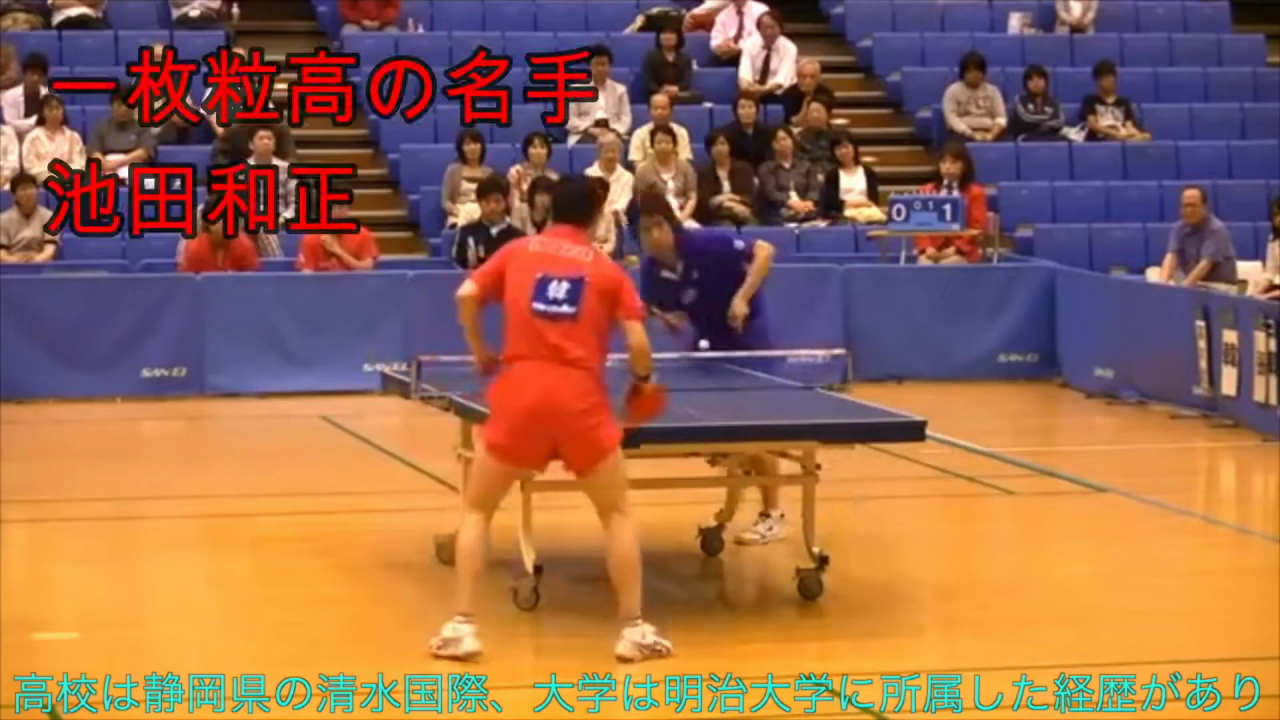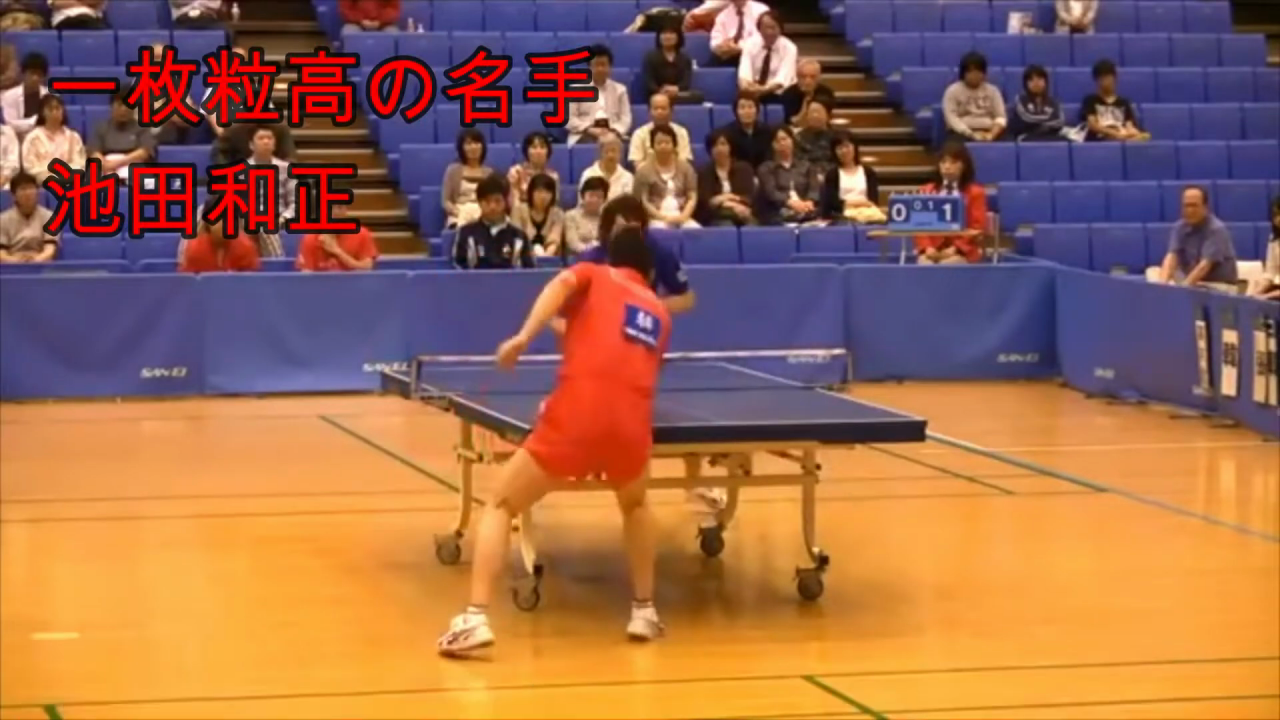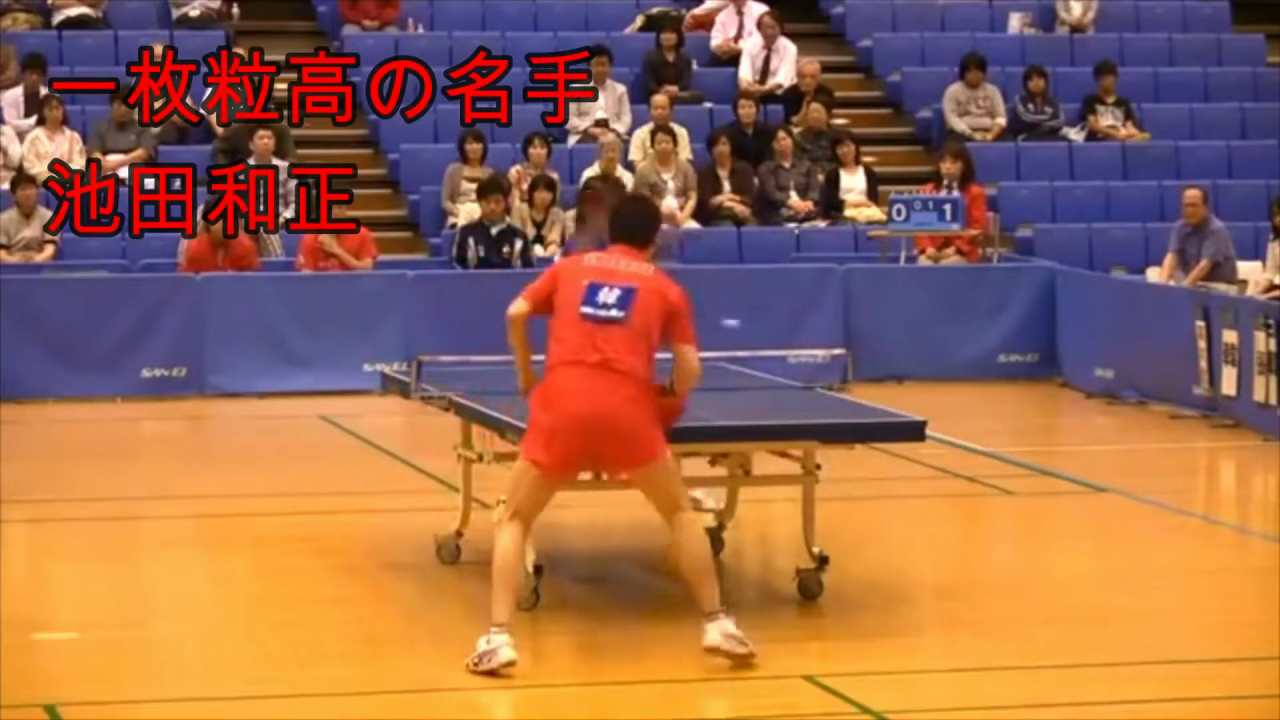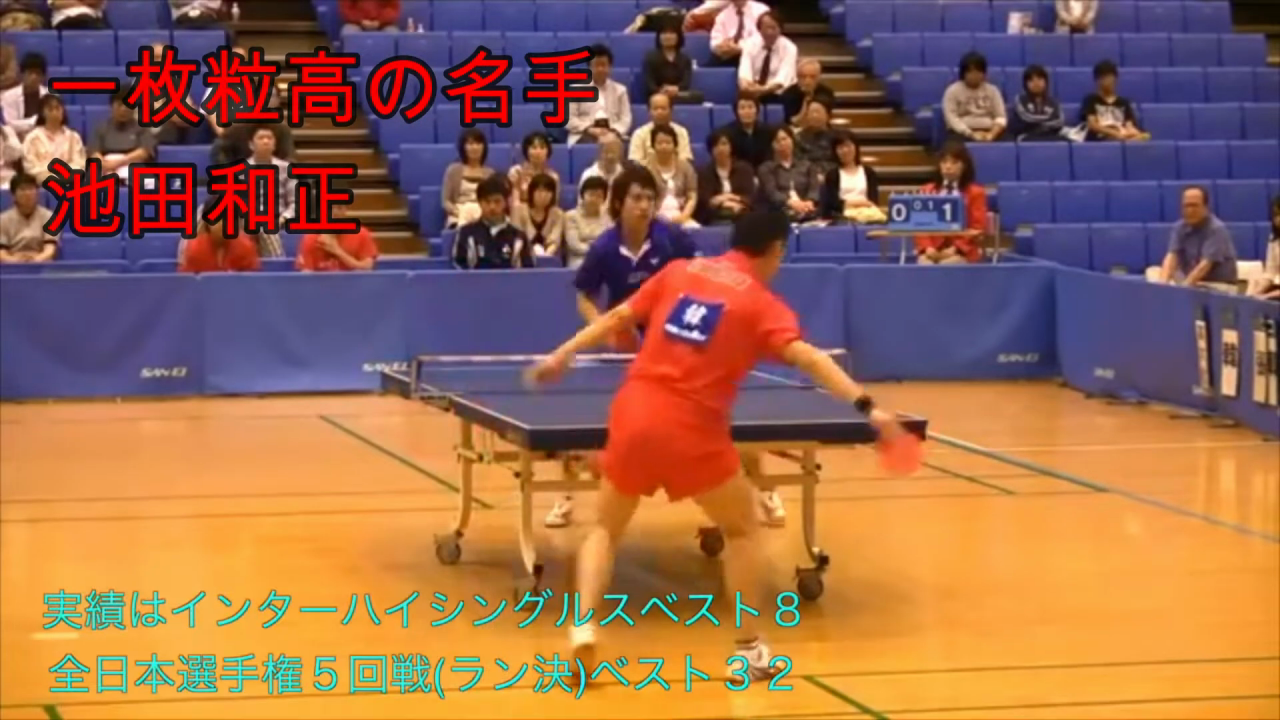
dt=0.5s
person 1, frame 1
left shoulder: (516, 252)
right shoulder: (609, 270)
left elbow: (466, 297)
right elbow: (638, 344)
left wrist: (479, 352)
right wrist: (643, 379)
left hip: (519, 396)
right hip: (581, 402)
left knee: (477, 509)
right knee: (616, 515)
left ankle: (462, 626)
right ankle: (633, 630)
person 1, frame 2
left shoulder: (591, 275)
right shoulder: (659, 311)
left elbow: (563, 283)
left wrist: (521, 339)
left hip: (576, 412)
right hip: (633, 421)
left knee: (500, 506)
right knee: (636, 506)
left ankle: (474, 618)
right ankle: (643, 611)
person 1, frame 3
left shoulder: (569, 266)
right shoulder: (666, 288)
left elbow: (516, 315)
right elbow: (689, 370)
left wrist: (527, 377)
right wrist: (672, 397)
left hip: (562, 403)
right hip: (627, 410)
left knee: (514, 520)
right knee: (680, 513)
left ankle: (497, 638)
right ankle: (718, 623)
person 1, frame 4
left shoulder: (679, 270)
right shoulder: (762, 306)
left elbow: (618, 317)
right elbow: (807, 357)
left wrist: (562, 355)
right wrist: (866, 405)
left hip: (634, 416)
right hip: (691, 432)
left knee: (603, 529)
right knee: (744, 532)
left ankle: (584, 627)
right ankle: (750, 649)
person 2, frame 1
left shoulder: (707, 243)
right shoulder: (650, 273)
left elbow: (765, 252)
right elbow: (647, 317)
left wrist: (743, 298)
right wrist: (666, 320)
left hip: (746, 335)
right hip: (710, 342)
left ankle: (772, 514)
person 2, frame 2
left shoulder: (660, 257)
right shoulder: (588, 265)
left elbow: (686, 299)
right elbow: (554, 314)
left wrist: (656, 307)
right wrist: (574, 333)
left hip: (646, 349)
right hip: (599, 351)
left knee: (687, 415)
right knee: (560, 422)
left ankle: (696, 488)
right ankle: (524, 501)
person 2, frame 3
left shoulder: (627, 234)
right shoulder: (579, 250)
left wrist: (666, 221)
left hip: (619, 344)
right hip: (576, 345)
left knee: (654, 412)
right knee: (551, 422)
left ankle: (679, 488)
right ankle: (511, 497)
person 2, frame 4
left shoulder: (671, 239)
right shoulder: (603, 249)
right elbow: (583, 296)
right hip: (630, 341)
left ankle: (763, 493)
right ankle: (568, 497)
